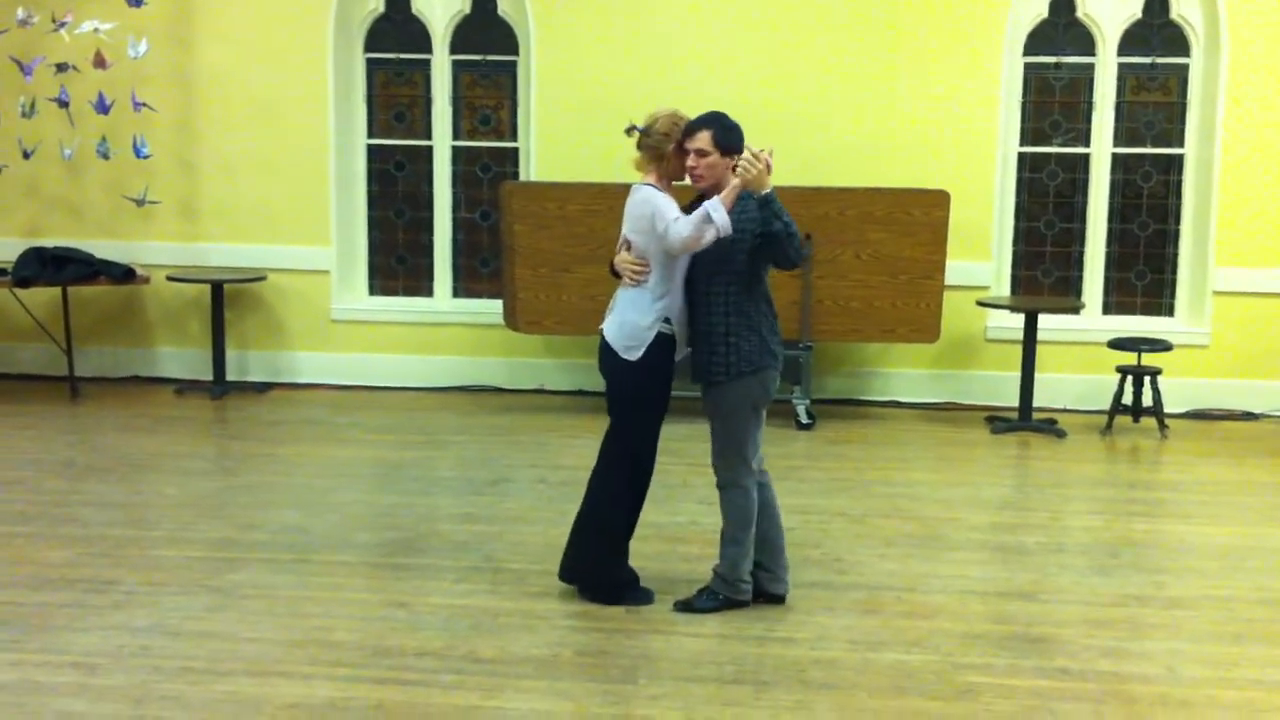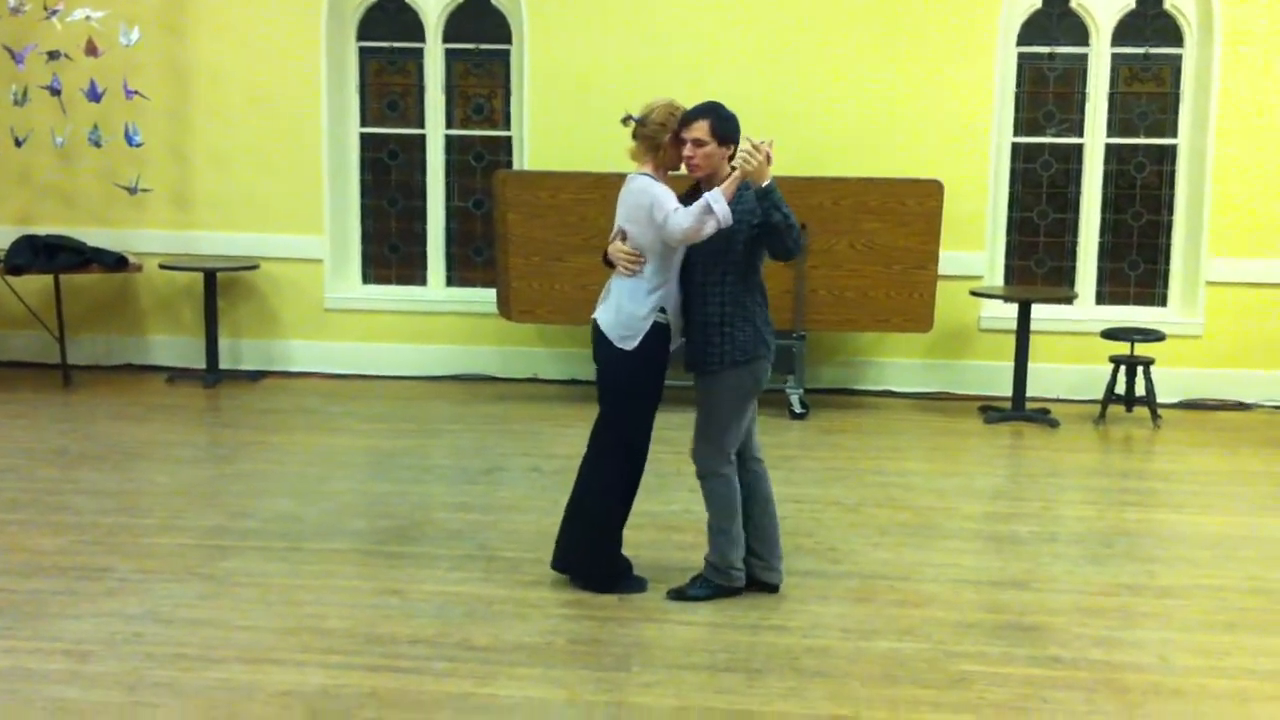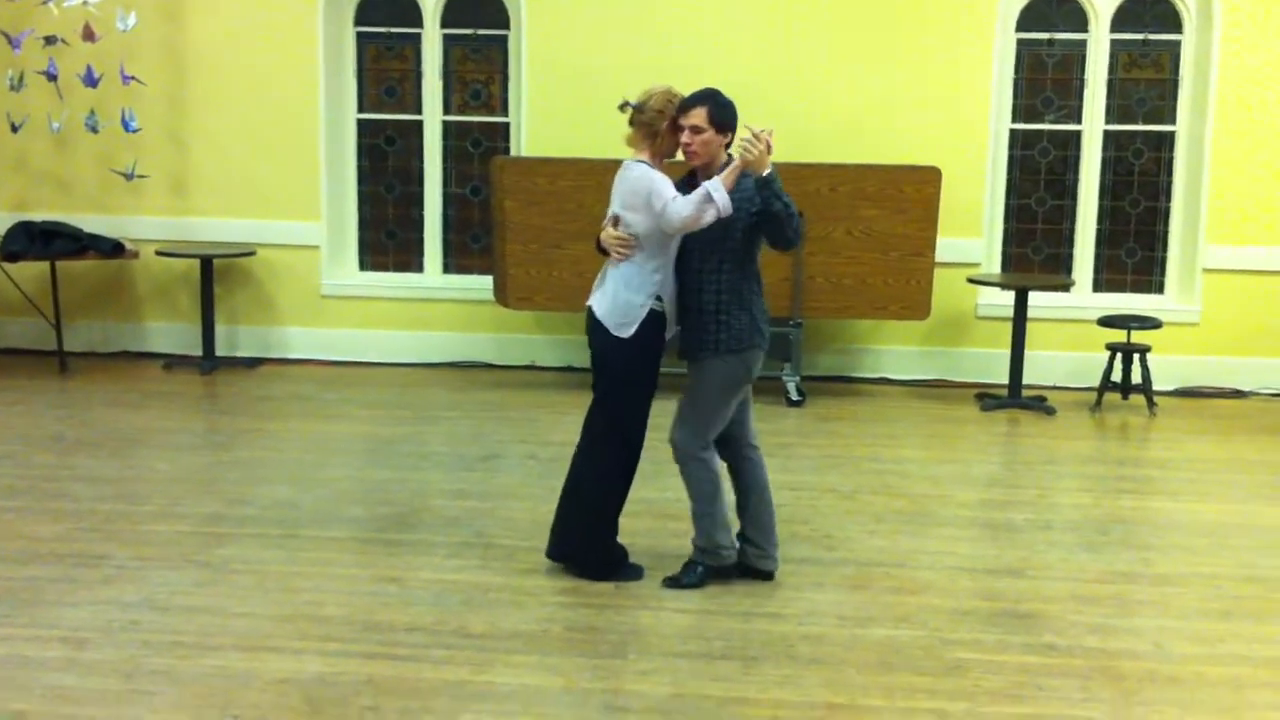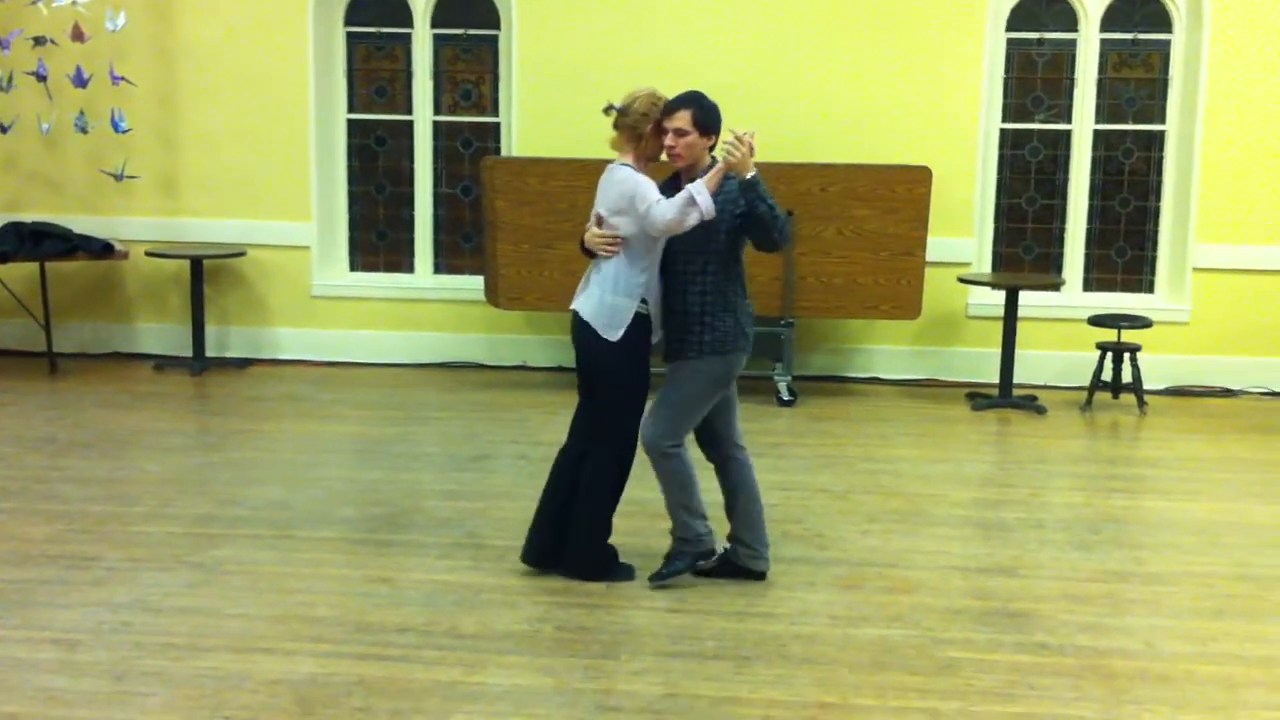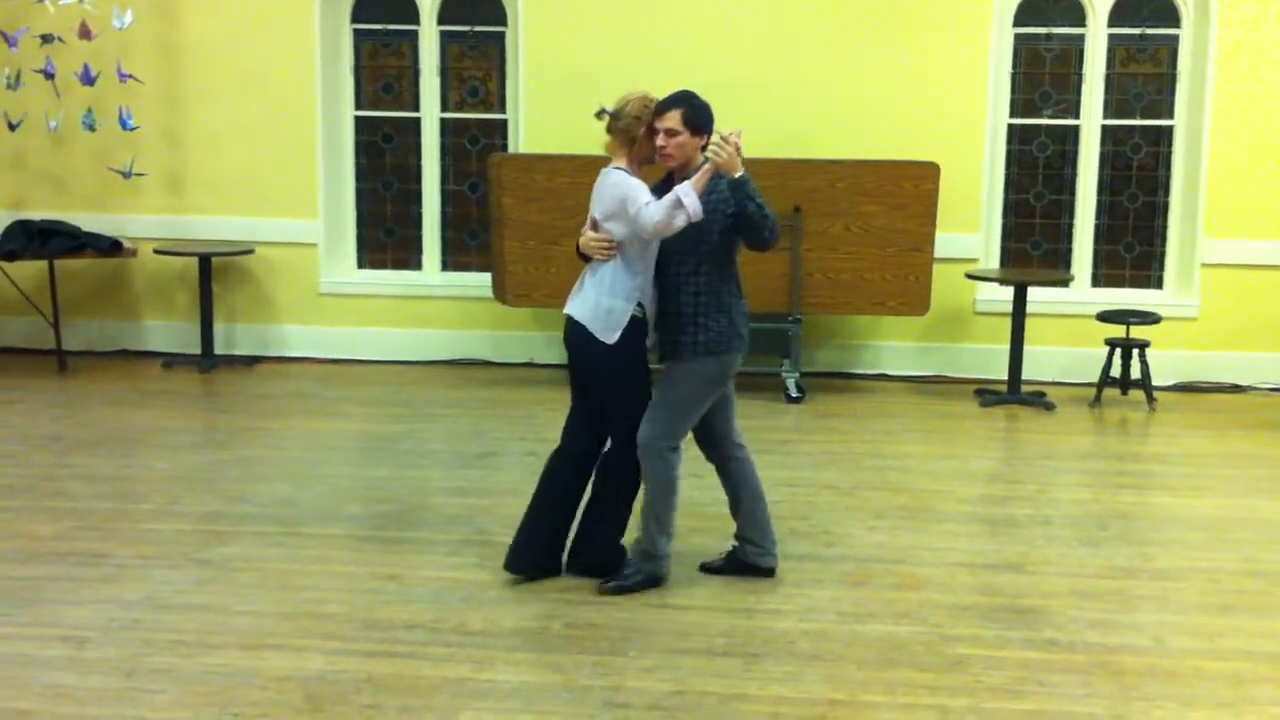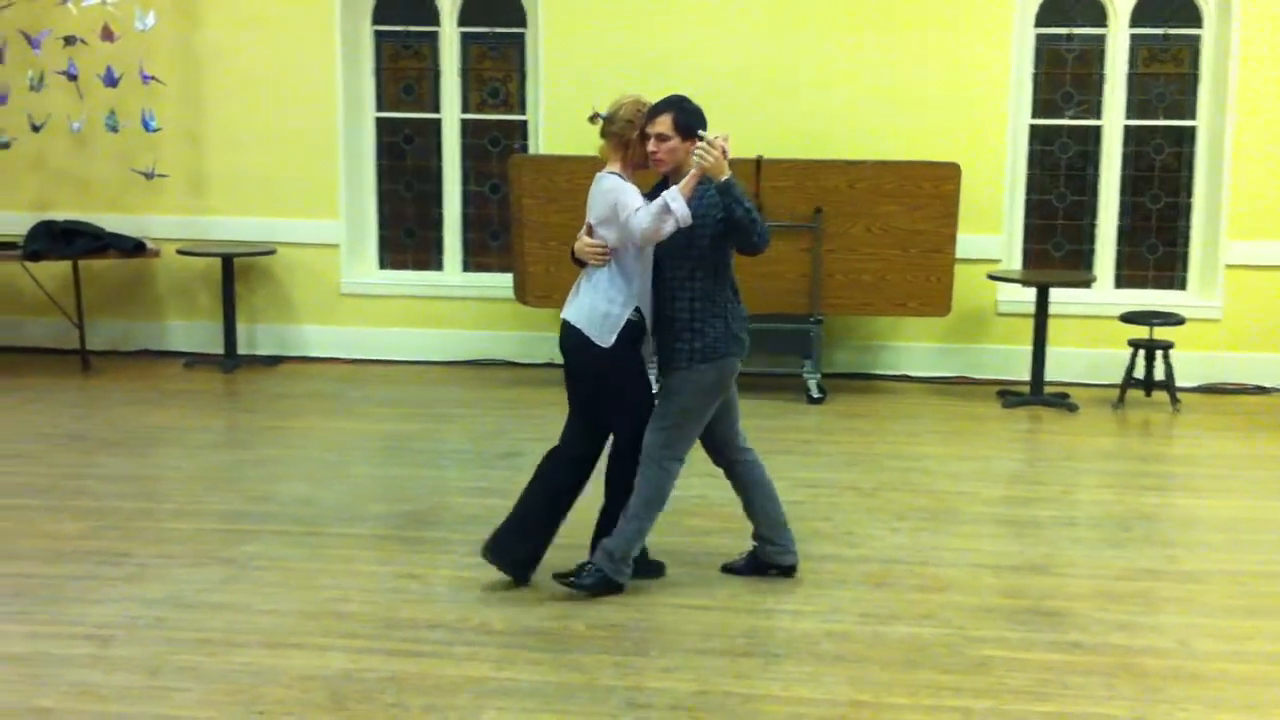
dt=0.2s
person 1, frame 1
left shoulder: (751, 211)
right shoulder: (692, 213)
left elbow: (792, 256)
left wrist: (764, 193)
right wrist: (622, 260)
left hip: (745, 361)
right hip: (716, 361)
left knee: (735, 472)
right knee: (747, 470)
left ankle: (733, 583)
right ankle: (769, 578)
person 1, frame 2
left shoulder: (749, 202)
right shoulder: (685, 203)
left elbow: (789, 248)
right elbow: (650, 250)
left wrist: (765, 185)
right wrist: (616, 250)
left hip: (738, 351)
right hip: (710, 350)
left knee: (713, 458)
right knee: (743, 457)
left ankle: (724, 571)
right ankle: (763, 567)
person 1, frame 3
left shoulder: (748, 190)
right shoulder: (680, 190)
left elbow: (788, 237)
left wrist: (765, 174)
right wrist: (607, 237)
left hip: (733, 339)
right hip: (705, 338)
left knee: (690, 441)
right knee: (737, 445)
left ankle: (714, 551)
right ankle: (758, 554)
person 1, frame 4
left shoulder: (732, 193)
right shoulder: (664, 193)
left elbow: (775, 240)
left wrist: (748, 177)
right wrist: (591, 239)
left hip: (717, 340)
right hip: (689, 340)
left knee: (660, 435)
right knee: (724, 447)
left ankle: (693, 538)
right ankle: (750, 554)
person 1, frame 5
left shoulder: (723, 193)
right shoulder: (658, 193)
left elbow: (764, 238)
left wrist: (736, 176)
right wrist: (587, 241)
left hip: (711, 340)
right hip: (685, 340)
left knee: (655, 441)
right knee: (723, 446)
left ankle: (651, 558)
right ankle: (757, 551)
person 1, frame 6
left shoulder: (714, 197)
right shoulder: (654, 198)
left elbow: (756, 242)
left wrist: (724, 180)
right wrist: (584, 246)
left hip: (708, 346)
right hip: (686, 346)
left knee: (660, 452)
right knee: (730, 450)
left ankle: (614, 562)
right ankle: (777, 550)
person 2, frame 1
left shoulder: (646, 197)
right shoulder: (654, 201)
right elbow: (686, 236)
right wrist: (736, 185)
left hip: (634, 344)
right hip: (641, 347)
left knee: (622, 457)
right knee: (629, 461)
left ankle: (587, 565)
right ankle: (606, 579)
person 2, frame 2
left shoulder: (638, 187)
right shoulder: (651, 193)
right elbow: (686, 227)
right wrist: (738, 176)
left hip: (622, 332)
right hip: (635, 337)
left knee: (611, 446)
right knee: (623, 450)
left ankle: (579, 554)
right ankle: (599, 567)
person 2, frame 3
left shoulder: (632, 174)
right shoulder: (648, 181)
right elbow: (685, 216)
right wrist: (739, 166)
left hip: (614, 318)
right hip: (631, 324)
left knee: (603, 432)
right knee: (619, 439)
left ankle: (573, 543)
right ankle: (595, 555)
person 2, frame 4
left shoulder: (617, 176)
right shoulder: (632, 183)
right elbow: (668, 219)
right wrist: (722, 169)
left hip: (598, 320)
right hip: (617, 326)
left knee: (589, 434)
right knee: (614, 440)
left ankle: (550, 546)
right ankle: (586, 554)
person 2, frame 5
left shoulder: (613, 180)
right shoulder: (624, 187)
right elbow: (657, 222)
right wrist: (709, 170)
left hip: (591, 325)
right hip: (611, 330)
left knee: (583, 439)
right knee: (632, 440)
left ankle: (536, 551)
right ankle: (597, 551)
person 2, frame 6
left shoulder: (609, 185)
right shoulder: (616, 190)
right elbow: (647, 228)
right wrist: (695, 175)
left hip: (588, 330)
right hip: (606, 335)
left knee: (581, 443)
right knee: (635, 440)
left ankle: (516, 545)
